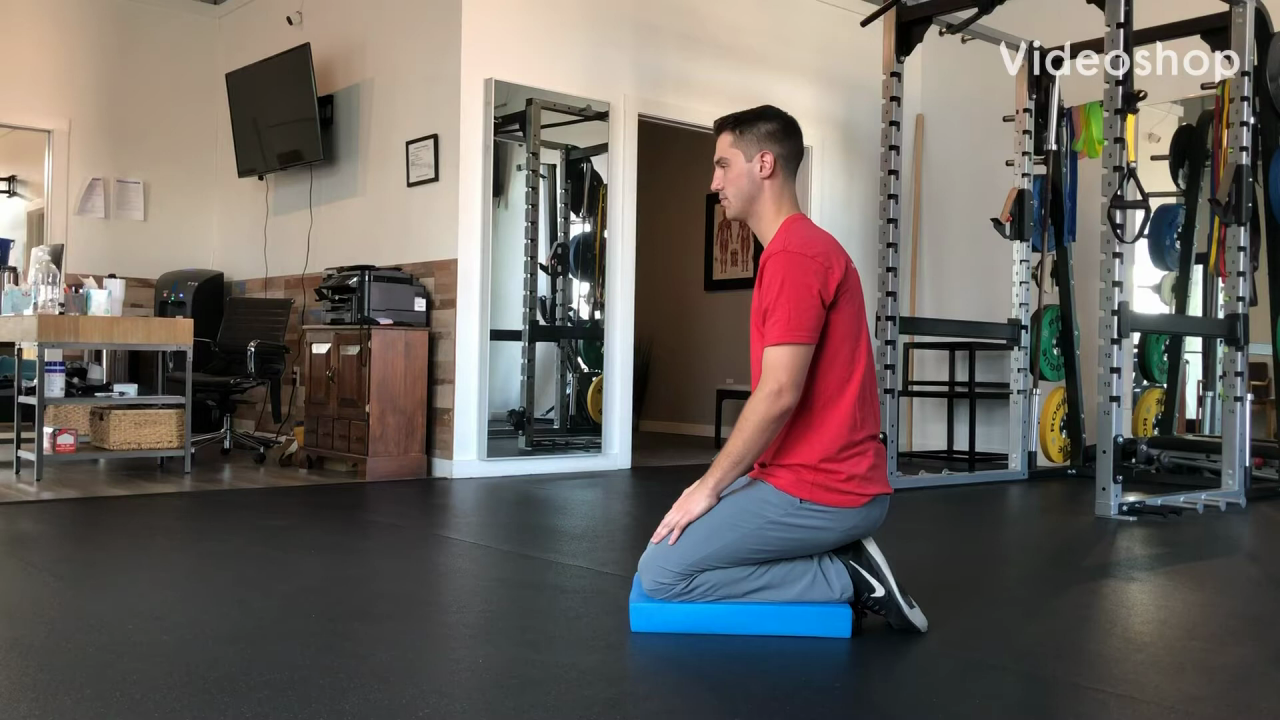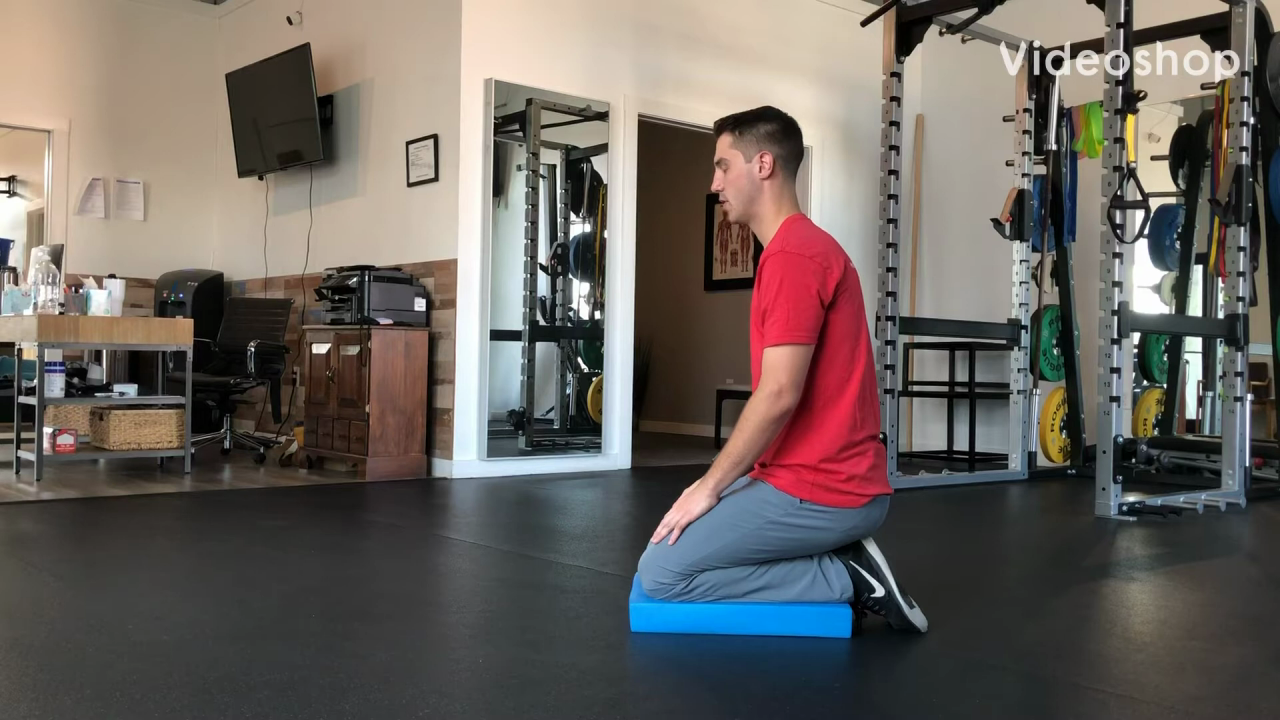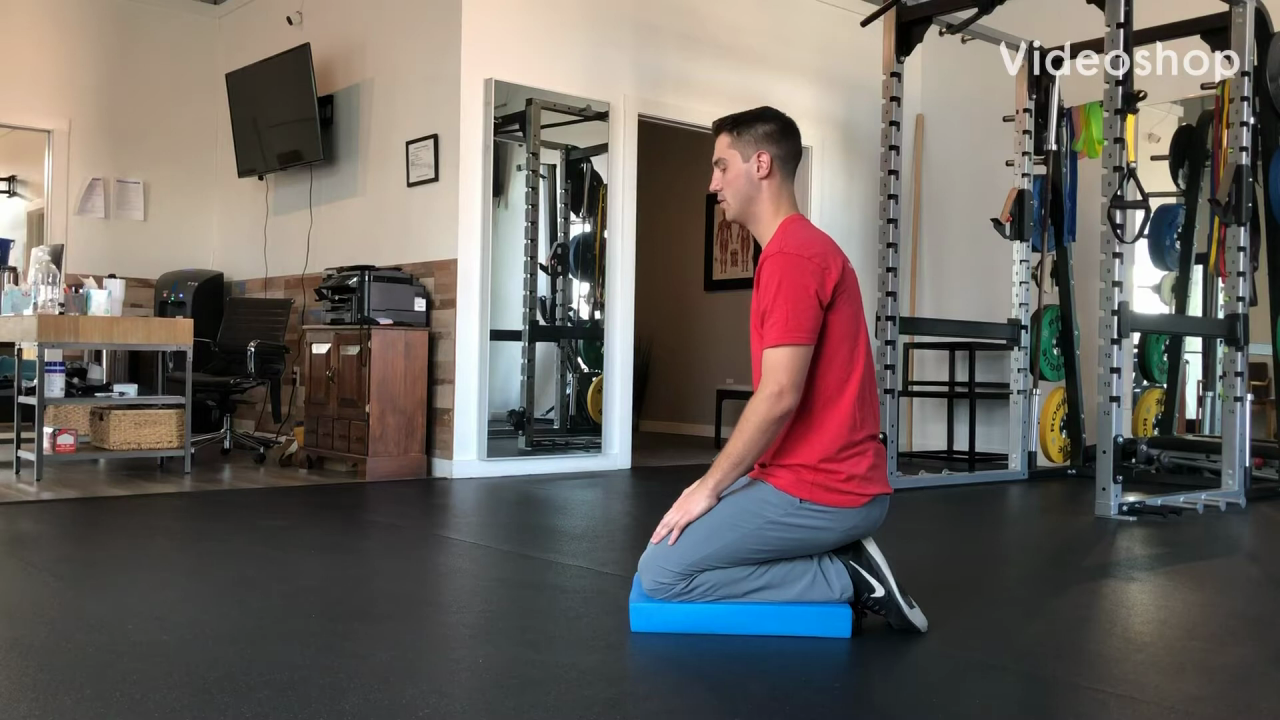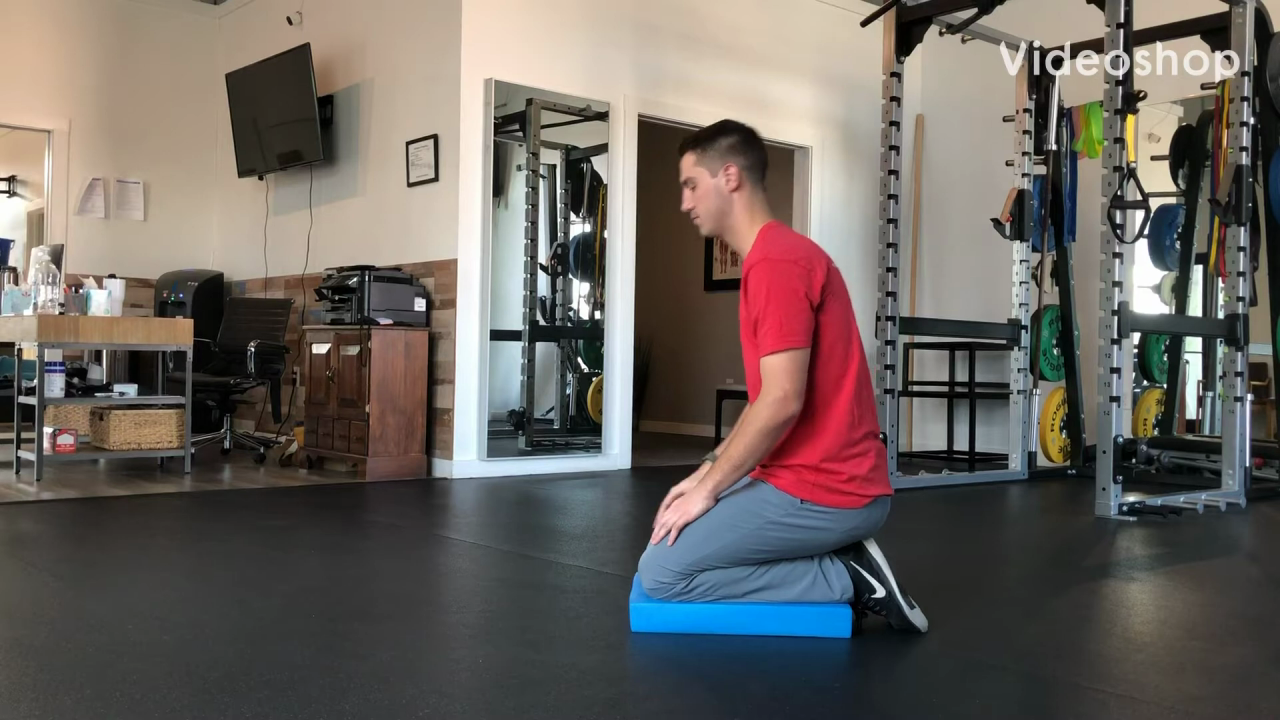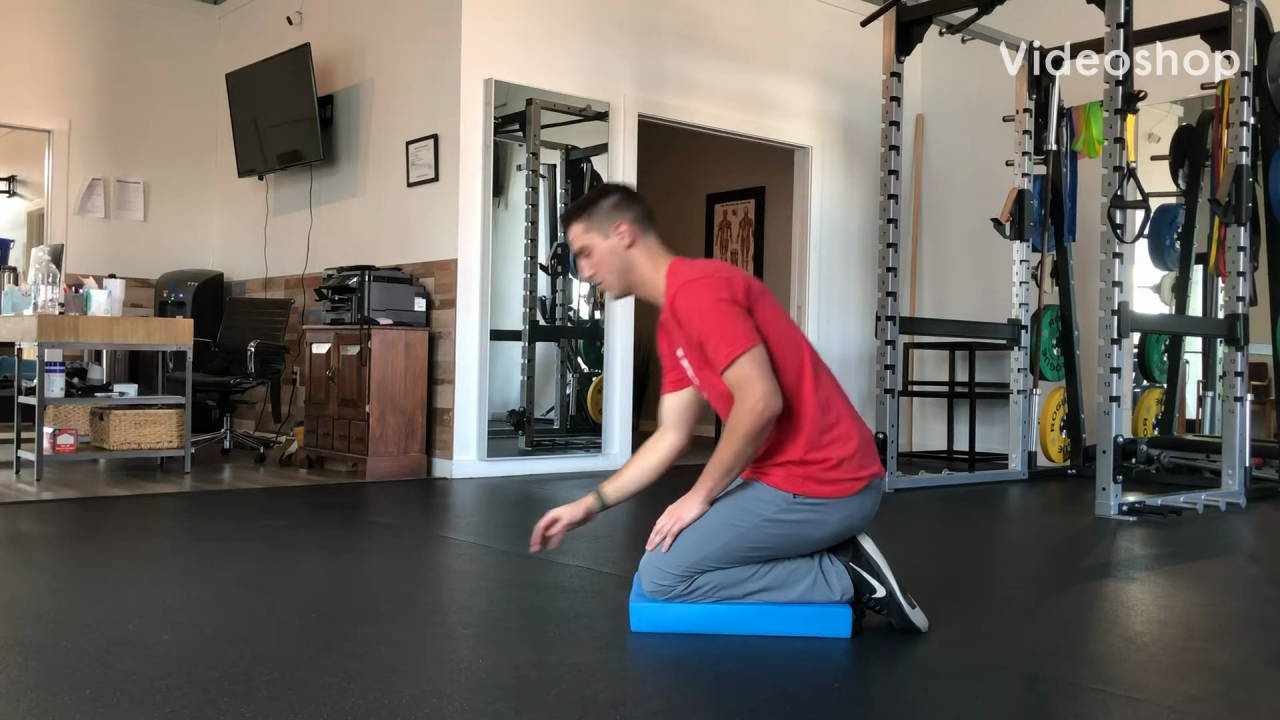
dt=0.4s
person 1, frame 1
left shoulder: (794, 256)
right shoulder: (800, 249)
left elbow: (779, 395)
left wrist: (710, 487)
right wrist: (717, 481)
left hip: (818, 489)
right hip: (825, 477)
left knee: (662, 572)
right knee: (675, 541)
left ankle: (846, 578)
right ankle: (839, 562)
person 1, frame 2
left shoulder: (793, 257)
right shoulder: (803, 249)
left elbow: (778, 396)
left wrist: (709, 487)
right wrist: (717, 482)
left hip: (818, 490)
right hip: (827, 477)
left knee: (662, 572)
right knee: (676, 541)
left ankle: (844, 578)
right ankle: (838, 562)
person 1, frame 3
left shoulder: (791, 257)
right shoulder: (800, 249)
left elbow: (779, 398)
left wrist: (709, 487)
right wrist: (716, 481)
left hip: (818, 490)
right hip: (827, 477)
left knee: (662, 572)
right knee: (684, 541)
left ankle: (844, 579)
right ankle: (838, 562)
person 1, frame 4
left shoulder: (775, 263)
right shoulder: (775, 256)
left elbow: (781, 404)
left wrist: (707, 489)
right wrist: (706, 477)
left hip: (822, 491)
right hip: (824, 477)
left knee: (662, 572)
right knee: (679, 541)
left ankle: (845, 580)
right ankle: (838, 563)
person 1, frame 5
left shoulder: (697, 290)
right shoulder: (671, 323)
left elbow: (761, 404)
right elbow: (671, 436)
left wrist: (700, 498)
right wrist: (589, 504)
left hip: (820, 484)
right hip: (814, 474)
left knee: (663, 576)
right knee: (673, 550)
left ankle: (845, 580)
right ankle: (833, 558)
